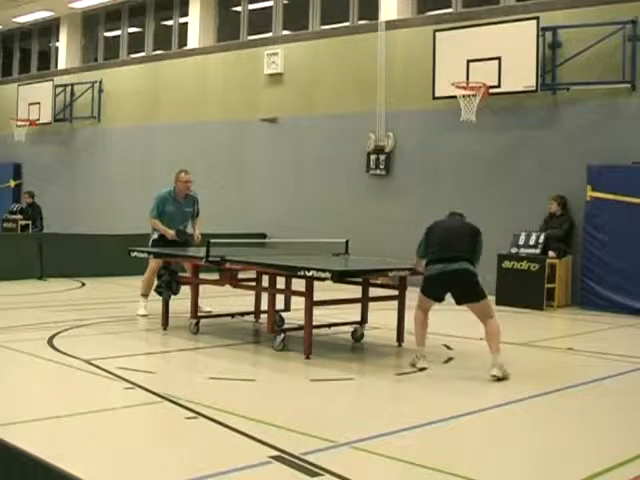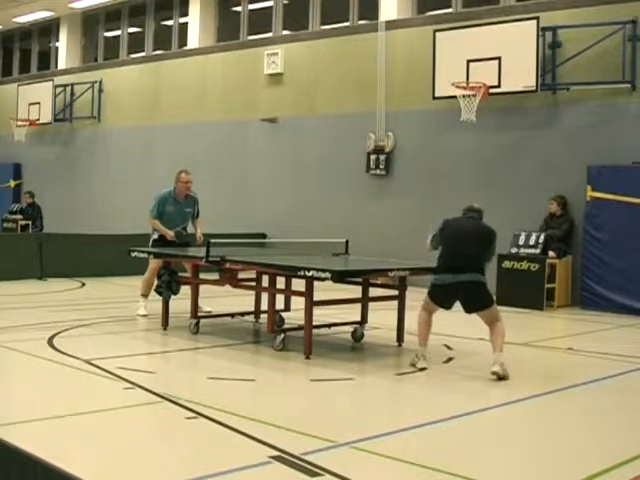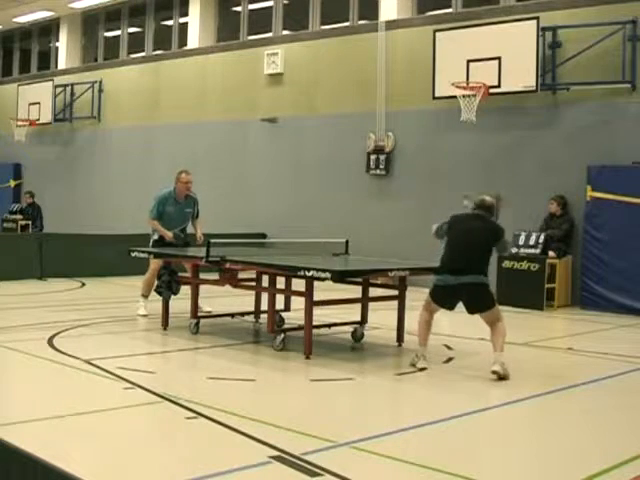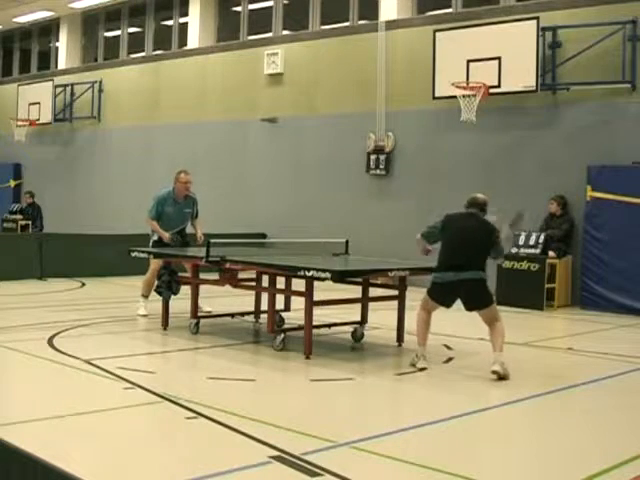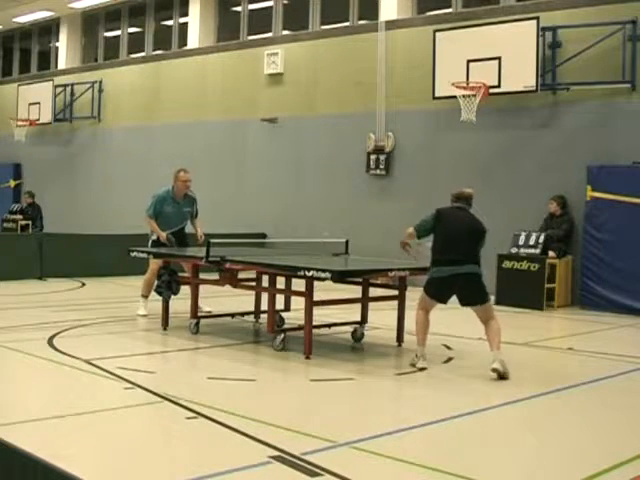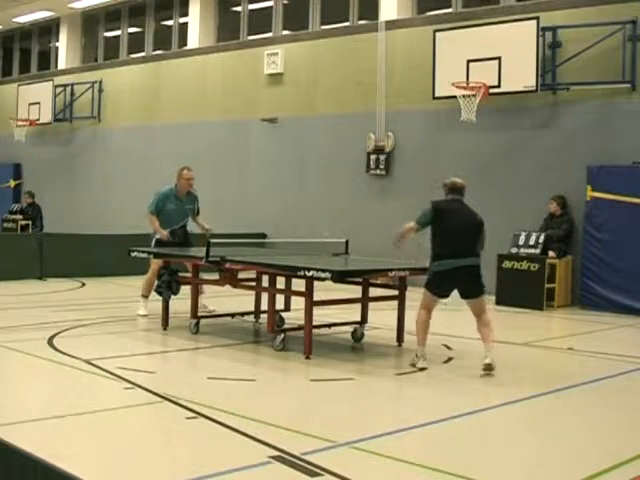
dt=0.2s
person 1, frame 1
left shoulder: (434, 226)
right shoulder: (474, 229)
left elbow: (419, 259)
left wrist: (423, 269)
left hip: (435, 272)
right hip: (463, 272)
left knee: (422, 309)
right knee: (488, 318)
left ankle: (420, 356)
right ankle: (497, 364)
person 1, frame 2
left shoulder: (448, 224)
right shoulder: (489, 231)
left elbow: (432, 245)
left wrist: (440, 239)
left hip: (443, 280)
right hip: (473, 282)
left knee: (426, 310)
right knee: (495, 321)
left ankle: (420, 357)
right ankle: (498, 362)
person 1, frame 3
left shoulder: (455, 219)
right shoulder: (495, 228)
left elbow: (437, 233)
right elbow: (503, 250)
left wrist: (438, 226)
left hip: (446, 280)
right hip: (476, 283)
left knee: (427, 310)
right knee: (496, 322)
left ankle: (421, 357)
right ankle: (499, 362)
person 1, frame 4
left shoulder: (449, 219)
right shoulder: (489, 228)
left elbow: (421, 238)
right elbow: (498, 256)
left wrist: (425, 248)
right wrist: (497, 237)
left hip: (444, 278)
right hip: (474, 280)
left knee: (425, 309)
right knee: (495, 321)
left ankle: (420, 357)
right ankle: (498, 362)
person 1, frame 5
left shoulder: (439, 214)
right shoulder: (479, 225)
left elbow: (411, 233)
left wrist: (404, 242)
left hip: (441, 273)
right hip: (470, 274)
left knee: (423, 309)
right knee: (490, 319)
left ankle: (420, 357)
right ankle: (497, 359)
person 1, frame 6
left shoulder: (437, 207)
right shoulder: (476, 218)
left elbow: (412, 227)
left wrist: (399, 237)
left hip: (442, 267)
right hip: (471, 267)
left knee: (425, 308)
right knee: (481, 314)
left ankle: (420, 356)
right ankle: (489, 355)
person 2, frame 1
left shoulder: (193, 198)
right shoulder: (163, 197)
left elbow: (195, 217)
right elbow: (153, 219)
left wrist: (196, 230)
right wrist: (166, 231)
left hip: (181, 236)
right hip: (161, 236)
left knee: (193, 267)
right knee: (153, 267)
right ankle: (143, 303)
person 2, frame 2
left shoulder: (193, 198)
right shoulder: (163, 197)
left elbow: (195, 218)
right elbow: (153, 219)
left wrist: (198, 230)
right wrist: (166, 232)
left hip: (181, 237)
right hip: (161, 236)
right knee: (153, 267)
right ankle: (143, 303)
person 2, frame 3
left shoulder: (193, 199)
right shoulder: (163, 197)
left elbow: (195, 218)
right elbow: (152, 220)
left wrist: (198, 230)
right wrist: (165, 233)
left hip: (180, 237)
right hip: (161, 237)
right knee: (155, 268)
right ankle: (143, 303)
person 2, frame 4
left shoulder: (192, 199)
right shoulder: (162, 197)
left elbow: (194, 218)
right elbow: (151, 220)
left wrist: (198, 230)
right wrist: (163, 234)
left hip: (180, 237)
right hip: (161, 237)
right knee: (155, 268)
right ankle: (143, 303)
person 2, frame 5
left shoulder: (191, 198)
right shoulder: (161, 196)
left elbow: (194, 217)
right elbow: (149, 218)
left wrist: (198, 230)
right wrist: (160, 233)
left hip: (179, 236)
right hip: (160, 237)
right knee: (154, 268)
right ankle: (143, 304)
person 2, frame 6
left shoulder: (193, 196)
right shoulder: (164, 194)
left elbow: (195, 215)
right elbow: (151, 214)
left wrist: (203, 225)
right wrist: (160, 231)
left hip: (181, 235)
right hip: (163, 237)
right knee: (155, 269)
left ankle: (200, 301)
right ankle: (143, 304)
